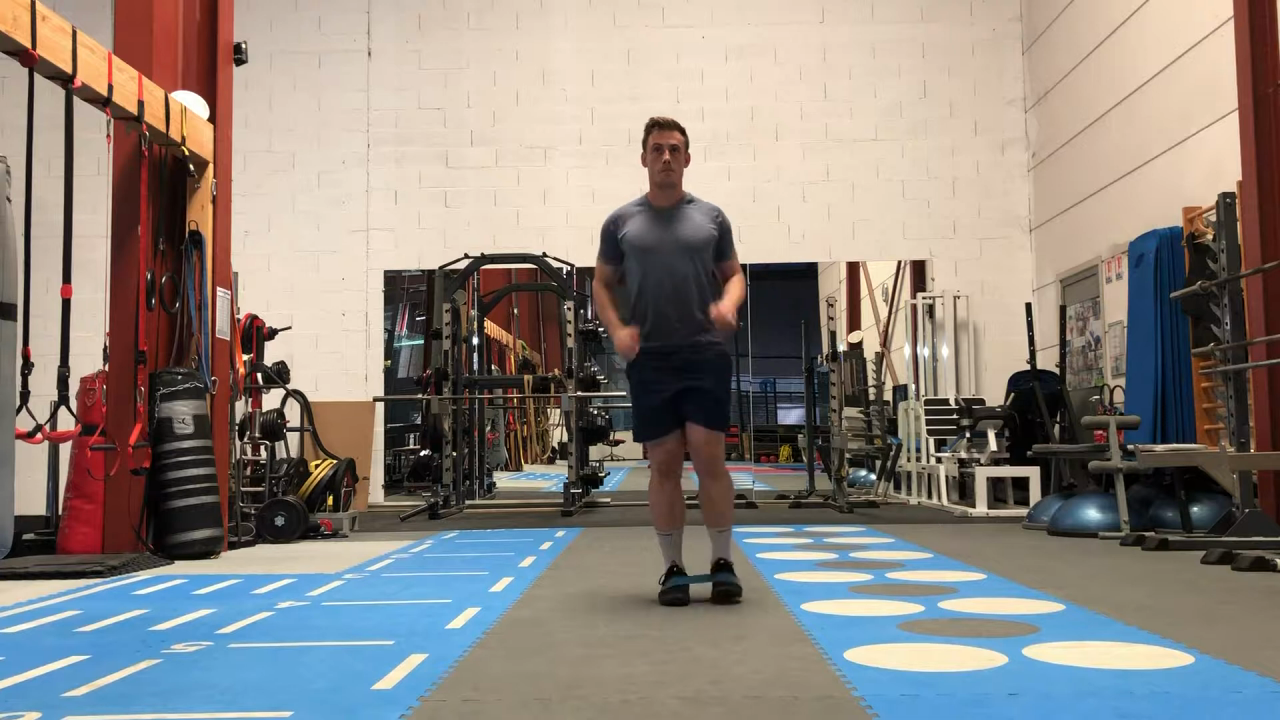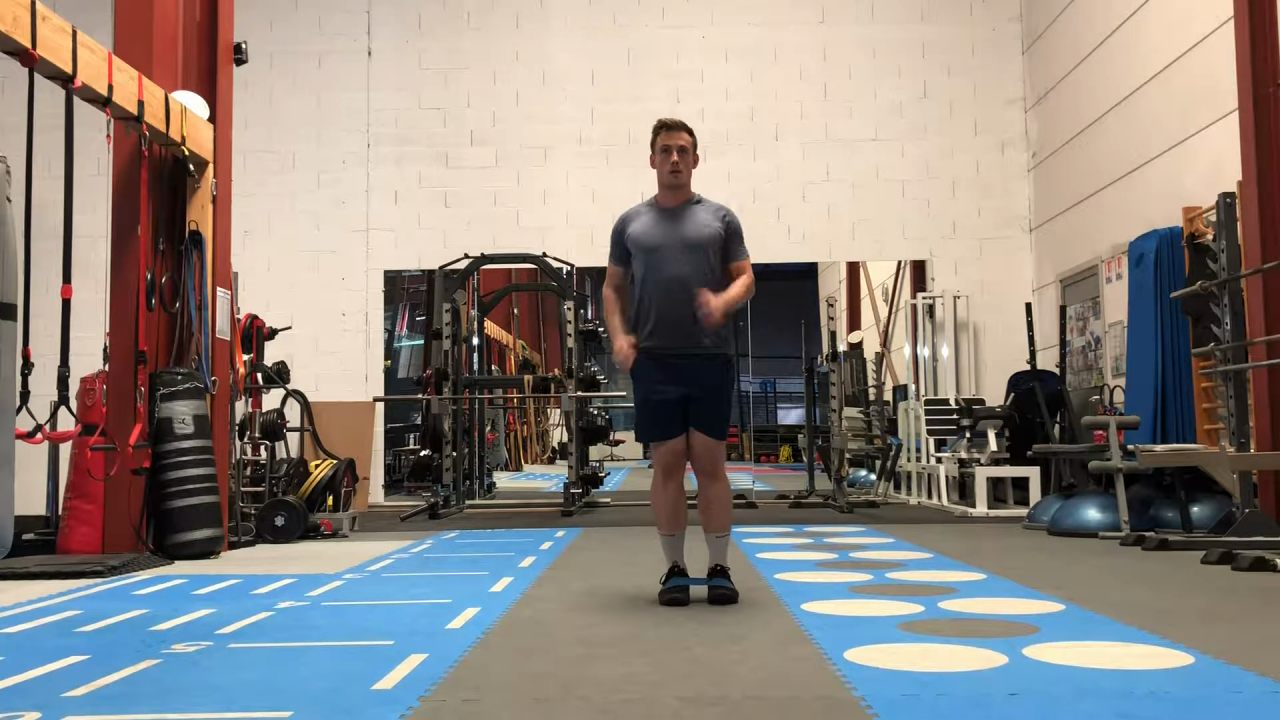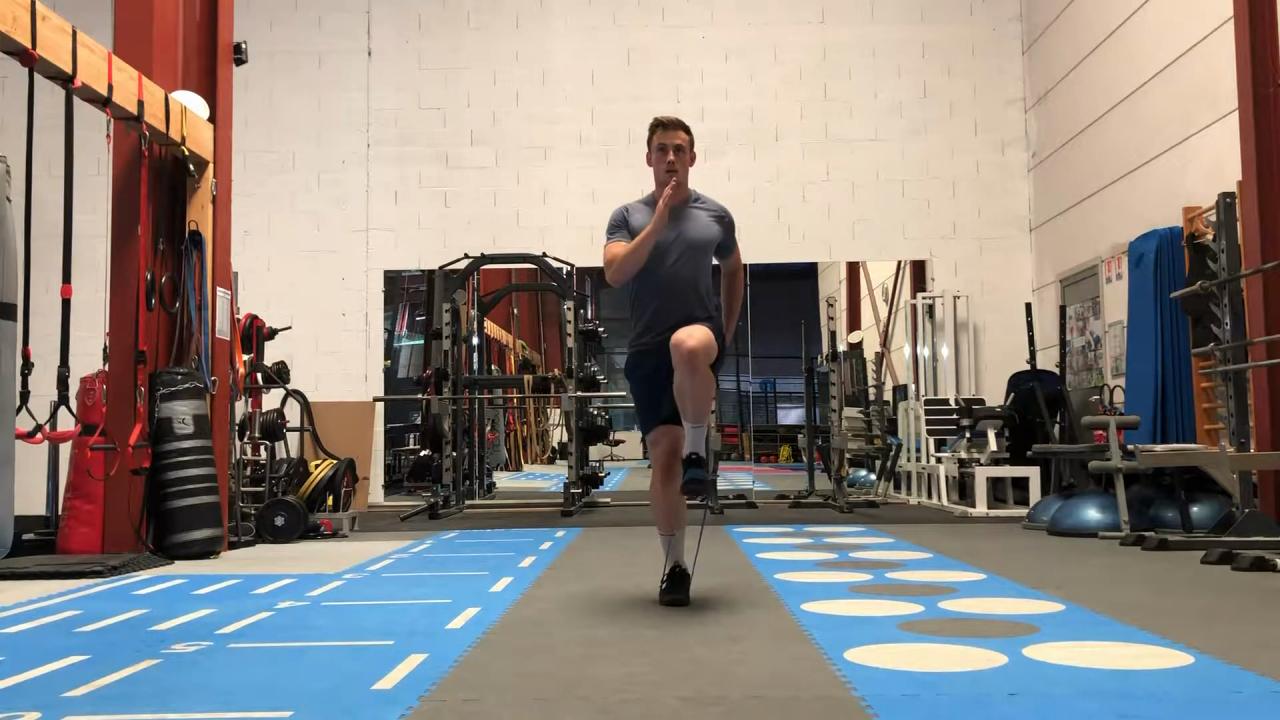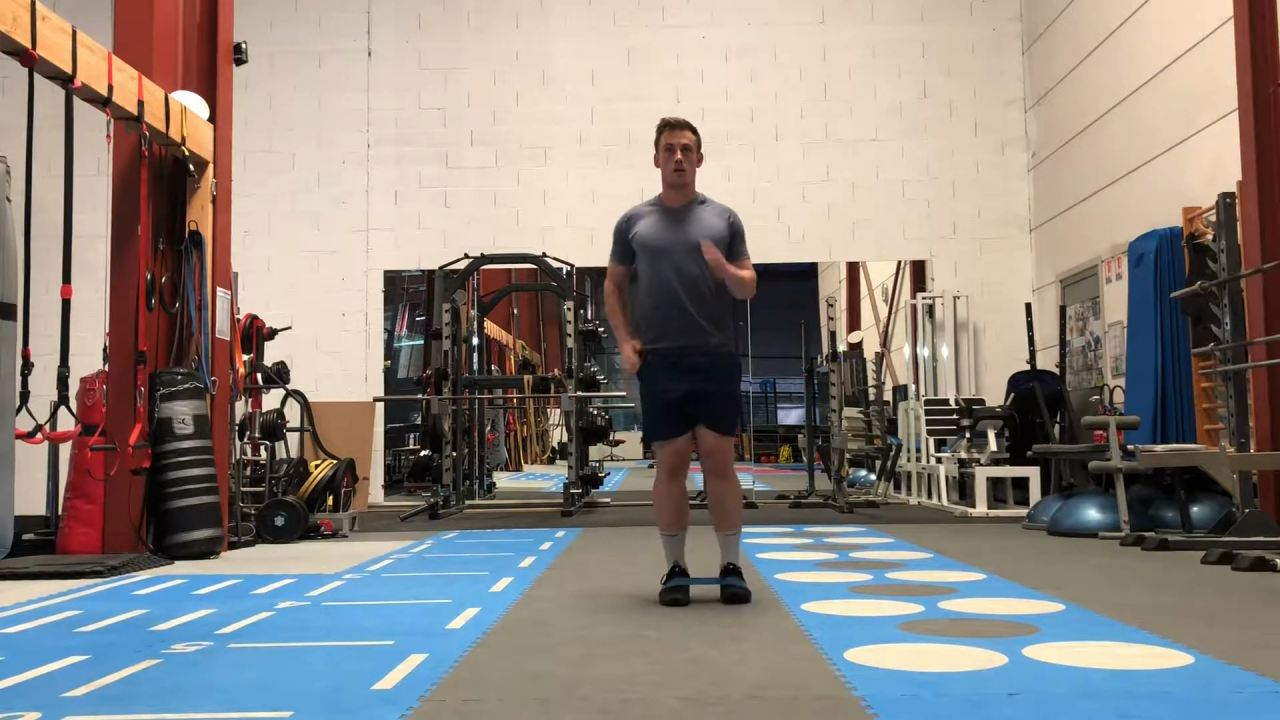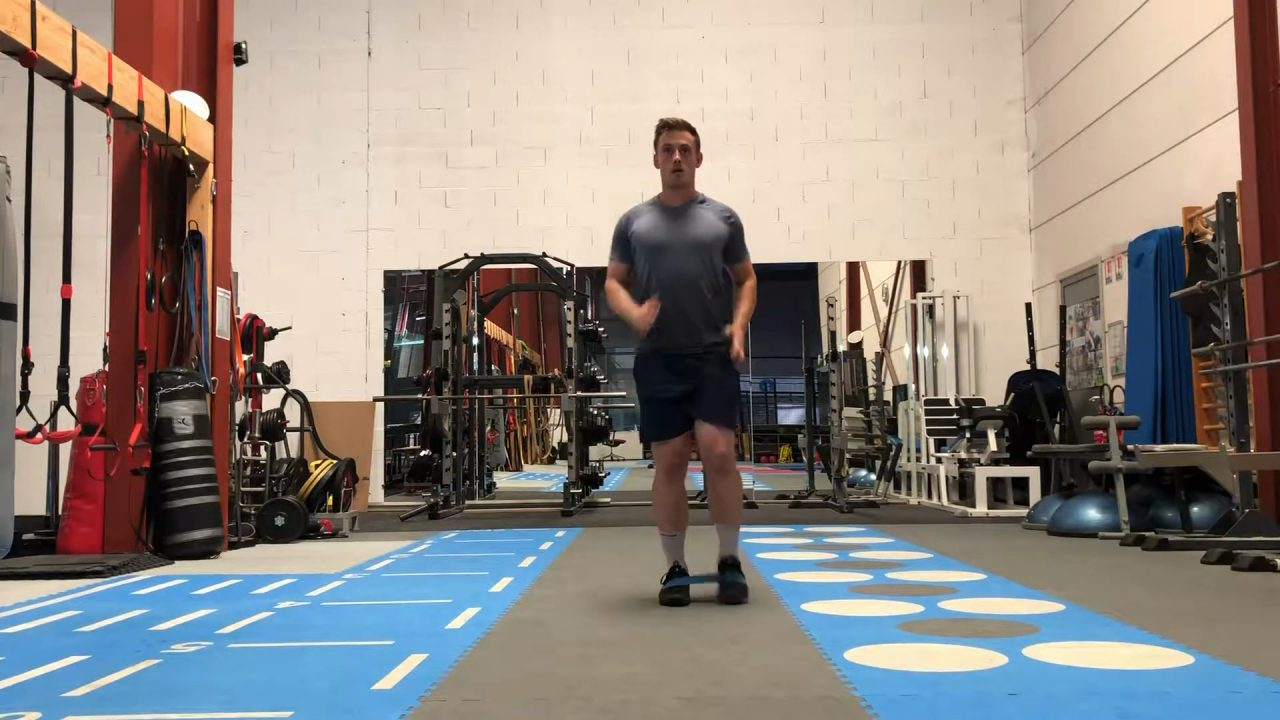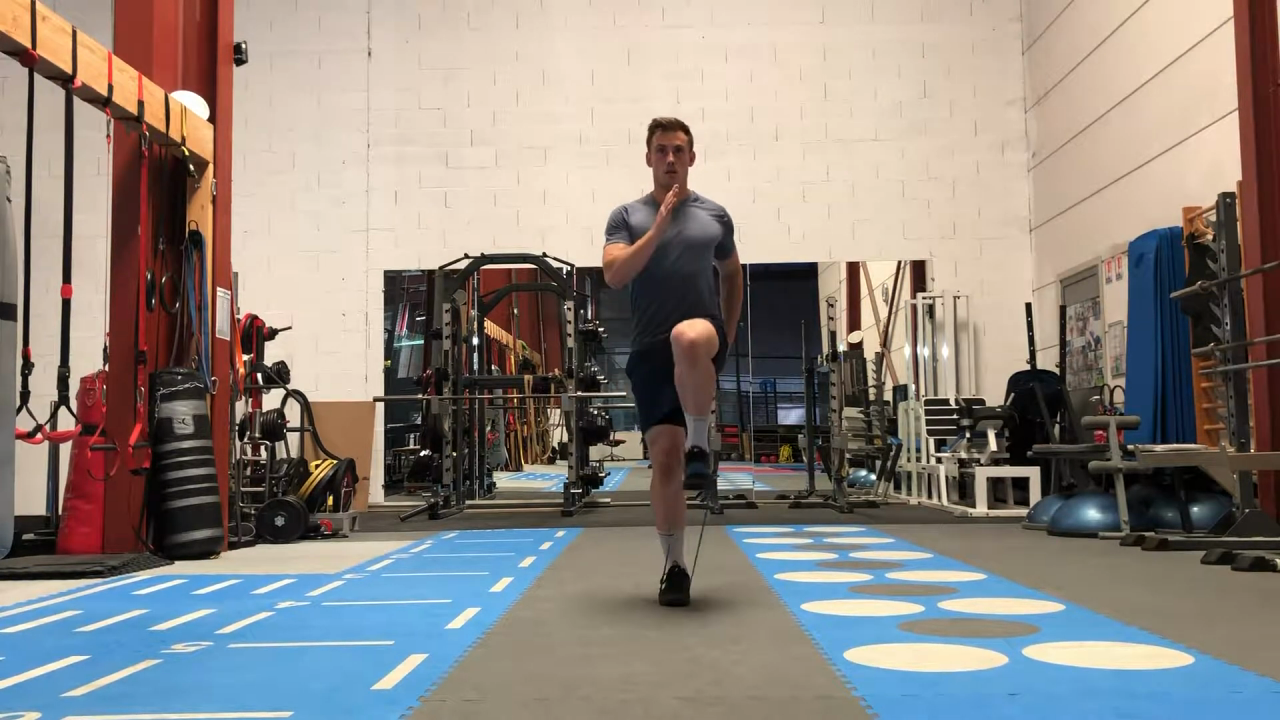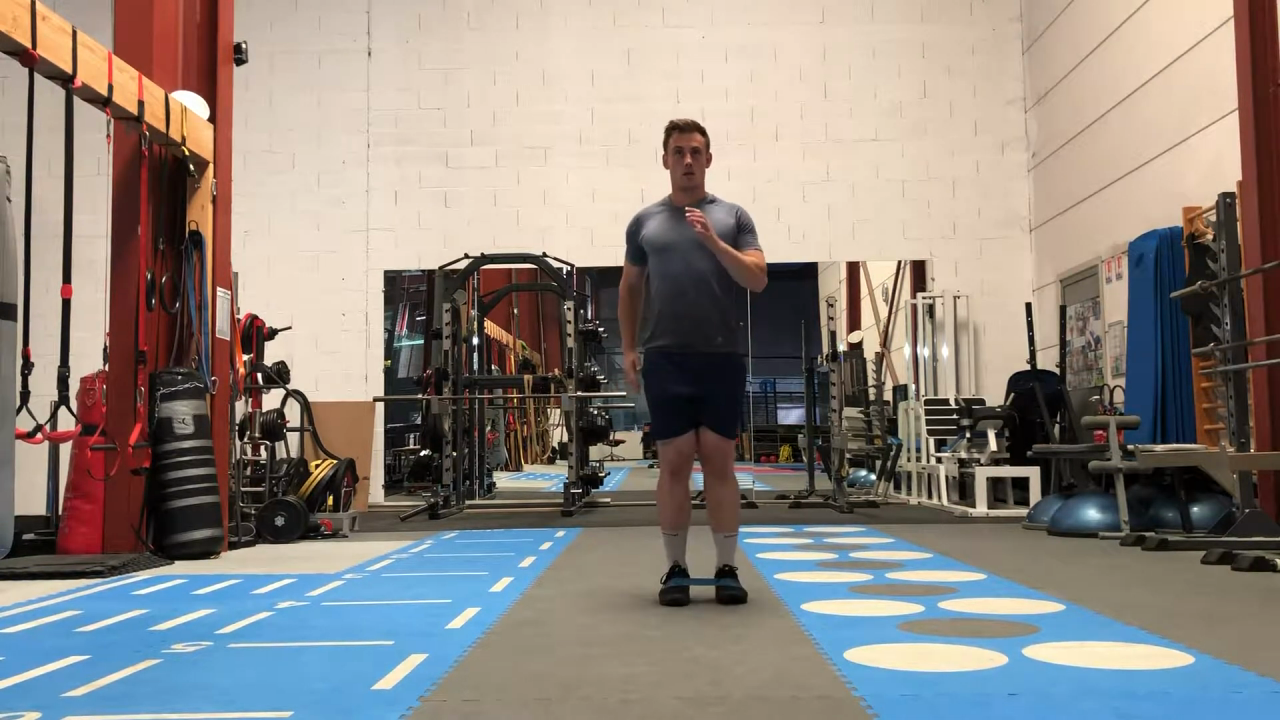
dt=0.7s
person 1, frame 1
left shoulder: (711, 217)
right shoulder: (621, 222)
left elbow: (733, 275)
right elbow: (602, 283)
left wrist: (727, 305)
right wrist: (617, 329)
left hip: (706, 353)
right hip: (651, 359)
left knee: (708, 459)
right knee: (665, 463)
left ankle: (722, 562)
right ankle: (673, 568)
person 1, frame 2
left shoulder: (720, 217)
right shoulder: (630, 222)
left elbow: (745, 277)
right elbow: (613, 286)
left wrist: (724, 303)
right wrist: (618, 334)
left hip: (709, 358)
right hip: (654, 360)
left knee: (709, 464)
right knee: (667, 463)
left ankle: (718, 569)
right ankle: (675, 568)
person 1, frame 3
left shoulder: (716, 215)
right shoulder: (628, 215)
left elbow: (733, 271)
right elbow: (614, 273)
left wrist: (726, 332)
right wrist: (657, 223)
left hip: (699, 333)
right hip: (648, 349)
left knee: (687, 345)
right knee: (662, 459)
left ankle: (695, 451)
right ankle: (675, 567)
person 1, frame 4
left shoulder: (723, 217)
right shoulder: (633, 221)
left elbow: (748, 286)
right elbow: (614, 286)
left wrist: (722, 267)
right wrist: (625, 340)
left hip: (716, 356)
right hip: (659, 360)
left knee: (719, 460)
right knee: (670, 463)
left ankle: (731, 566)
right ankle: (675, 568)
person 1, frame 5
left shoulder: (723, 217)
right shoulder: (633, 221)
left elbow: (746, 278)
right elbow: (613, 282)
left wrist: (739, 325)
right wrist: (632, 312)
left hip: (712, 355)
right hip: (657, 360)
left knee: (719, 455)
right knee: (669, 463)
left ankle: (729, 561)
right ankle: (675, 568)
person 1, frame 6
left shoulder: (715, 215)
right shoulder: (626, 215)
left elbow: (732, 274)
right elbow: (614, 273)
left wrist: (729, 329)
right wrist: (658, 229)
left hip: (701, 332)
right hip: (650, 349)
left knee: (689, 344)
right knee: (663, 457)
left ankle: (698, 449)
right ankle: (674, 567)
person 1, frame 7
left shoulder: (733, 216)
right shoulder: (644, 222)
left elbow: (758, 278)
right elbow: (630, 288)
left wrist: (715, 242)
right wrist: (629, 348)
left hip: (721, 356)
right hip: (664, 359)
left knee: (719, 462)
right knee: (675, 463)
left ankle: (726, 568)
right ankle: (675, 569)
